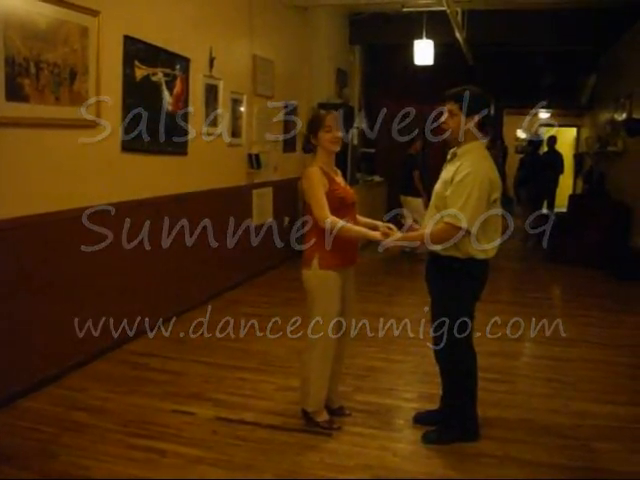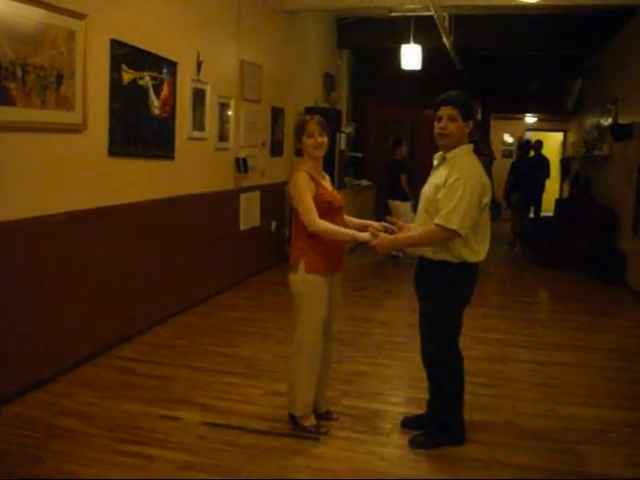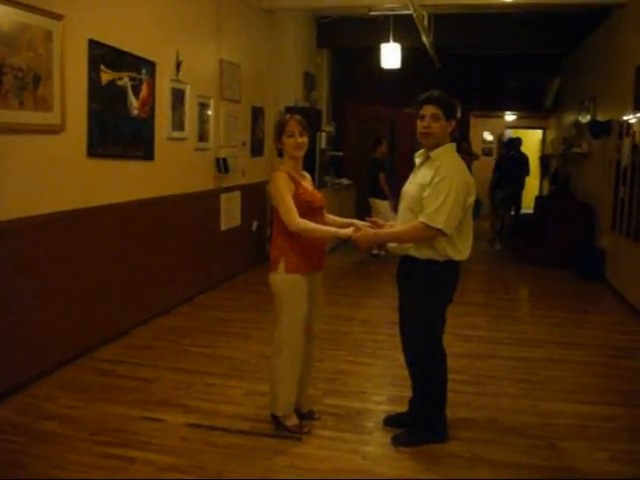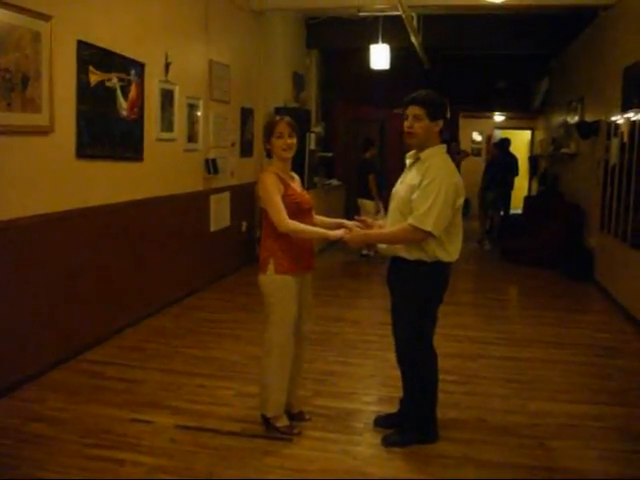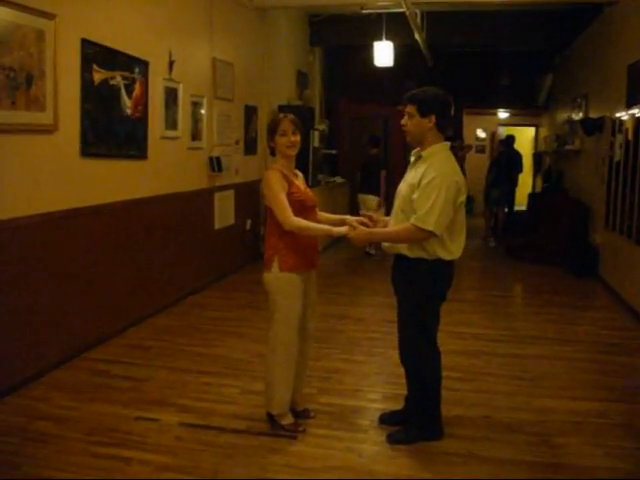
dt=0.3s
person 1, frame 1
left shoulder: (474, 167)
right shoulder: (460, 158)
left elbow: (455, 228)
left wrist: (405, 240)
right wrist: (421, 229)
left hip: (461, 267)
right hip: (449, 263)
left knee: (454, 344)
right knee: (445, 342)
left ankle: (463, 423)
right ankle: (450, 409)
person 1, frame 2
left shoulder: (466, 172)
right shoulder: (445, 163)
left elbow: (446, 231)
left wrist: (394, 242)
right wrist: (410, 229)
left hip: (451, 271)
right hip: (435, 266)
left knee: (442, 348)
right knee: (433, 346)
left ankle: (449, 427)
right ankle: (437, 413)
person 1, frame 3
left shoulder: (451, 171)
right shoulder: (424, 161)
left elbow: (429, 228)
left wrist: (378, 237)
right wrist: (389, 227)
left hip: (433, 270)
right hip: (414, 265)
left knee: (426, 347)
right knee: (413, 344)
left ankle: (432, 425)
right ankle: (418, 411)
person 1, frame 4
left shoulder: (440, 173)
right shoulder: (415, 162)
left elbow: (419, 230)
left wrist: (368, 238)
right wrist: (379, 227)
left hip: (423, 271)
right hip: (405, 266)
left knee: (417, 347)
right knee: (406, 345)
left ankle: (422, 425)
right ankle: (409, 411)
person 1, frame 5
left shoulder: (440, 170)
right shoulder: (422, 160)
left elbow: (423, 230)
left wrist: (371, 236)
right wrist: (385, 222)
left hip: (426, 269)
right hip: (412, 265)
left knee: (420, 345)
right knee: (411, 343)
left ankle: (427, 423)
right ankle: (415, 409)
person 2, frame 1
left shoulder: (337, 172)
right shoulder: (313, 174)
right elbow: (325, 220)
left wrist: (376, 223)
right wrist: (369, 235)
left hip: (343, 262)
right hip: (323, 263)
left knee: (338, 333)
right knee: (321, 334)
left ankle: (329, 398)
right ankle: (313, 406)
person 2, frame 2
left shoulder: (325, 177)
right shoulder: (300, 178)
right elbow: (314, 224)
left wrist: (369, 224)
right wrist: (358, 236)
left hip: (330, 266)
right hip: (309, 267)
left knee: (325, 336)
right knee: (308, 338)
left ankle: (317, 402)
right ankle: (300, 410)
person 2, frame 3
left shoulder: (306, 176)
right shoulder: (280, 178)
left elbow: (319, 216)
right elbow: (294, 223)
left wrist: (351, 222)
right wrist: (340, 233)
left hip: (311, 265)
right hip: (290, 267)
left knee: (307, 336)
right knee: (290, 338)
left ankle: (299, 401)
right ankle: (282, 410)
person 2, frame 4
left shoulder: (295, 177)
right shoulder: (268, 179)
left elbow: (307, 218)
right elbow: (283, 224)
left wrist: (340, 222)
right wrist: (330, 235)
left hip: (300, 266)
right hip: (279, 267)
left knee: (297, 336)
right knee: (280, 339)
left ankle: (289, 402)
right ankle: (272, 412)
person 2, frame 5
left shoulder: (298, 175)
right shoulder: (273, 176)
left elbow: (311, 215)
right elbow: (288, 221)
left wrist: (344, 218)
right wrist: (335, 232)
left hip: (305, 264)
right hip: (283, 265)
left knee: (302, 334)
right knee: (284, 336)
left ankle: (294, 400)
right ankle: (277, 409)
